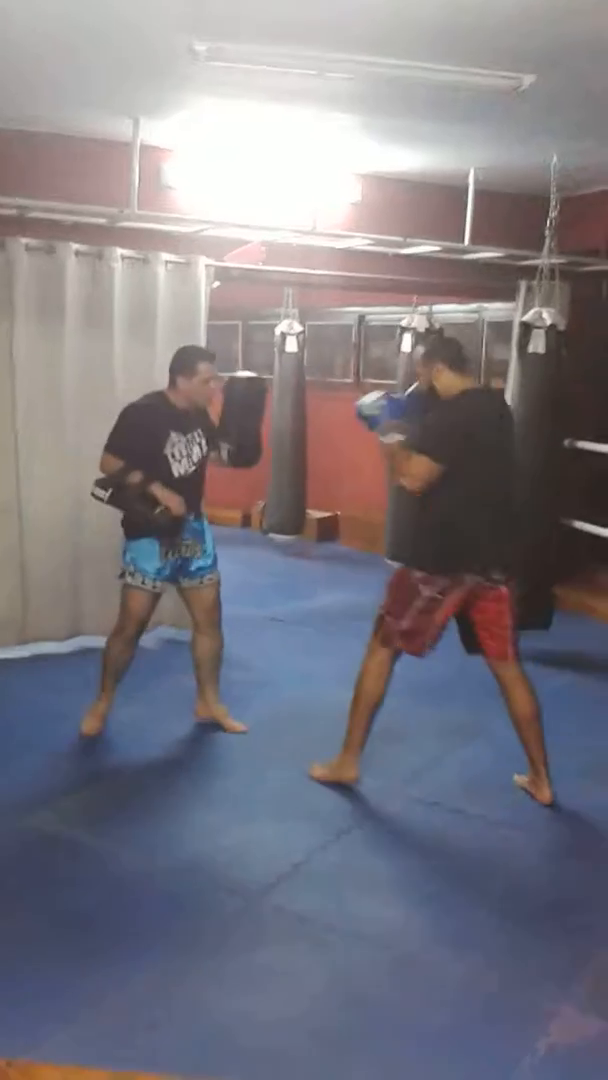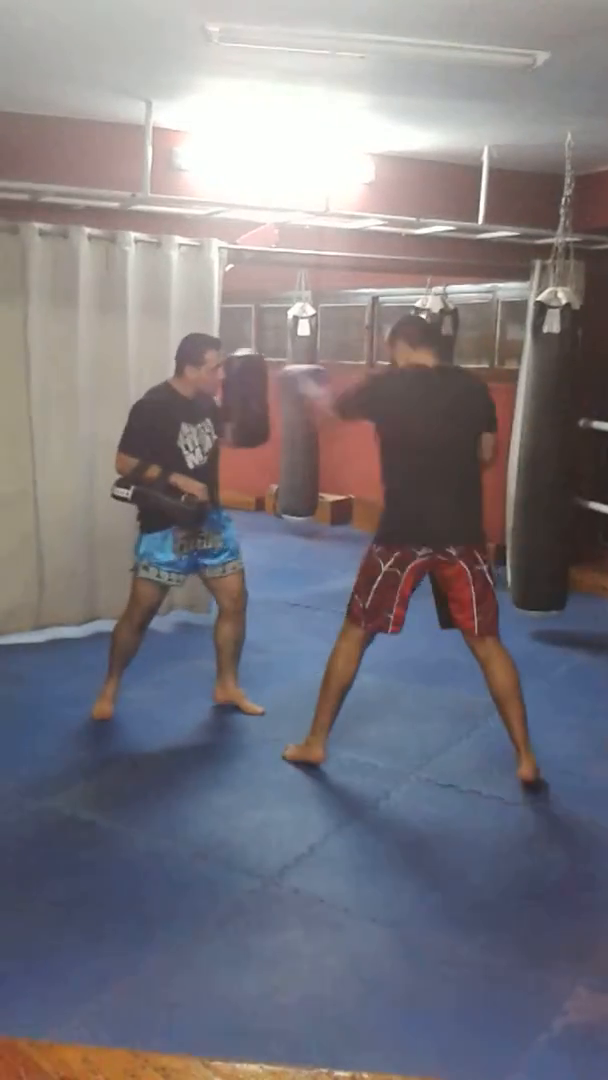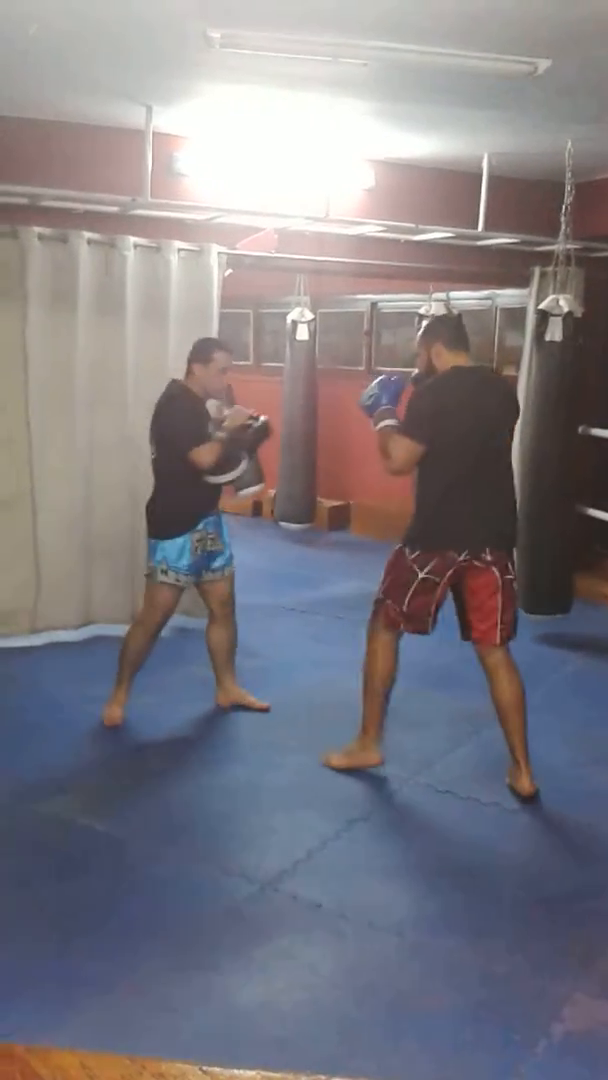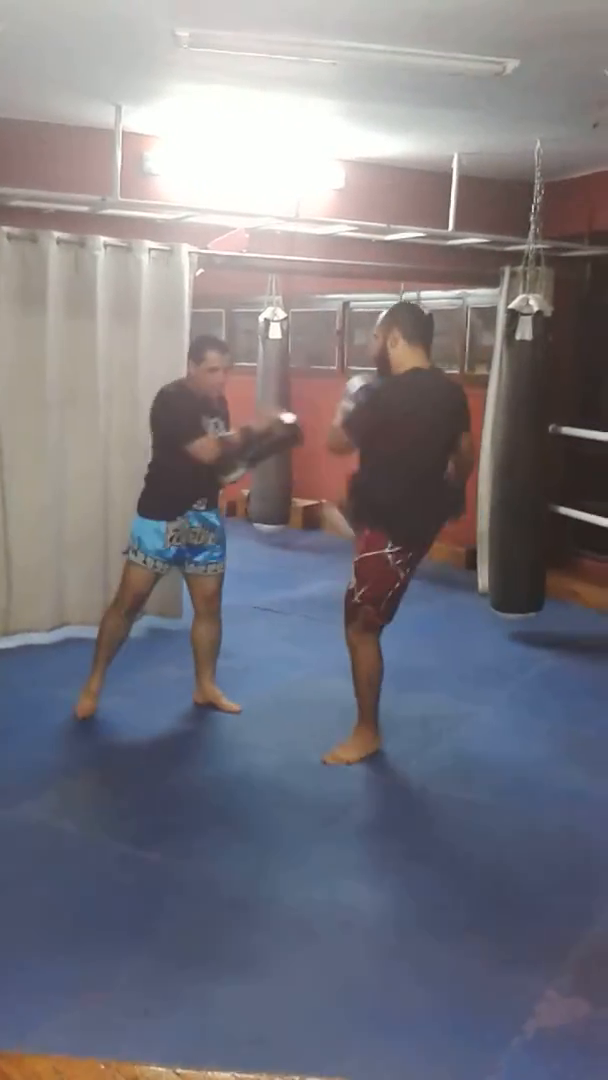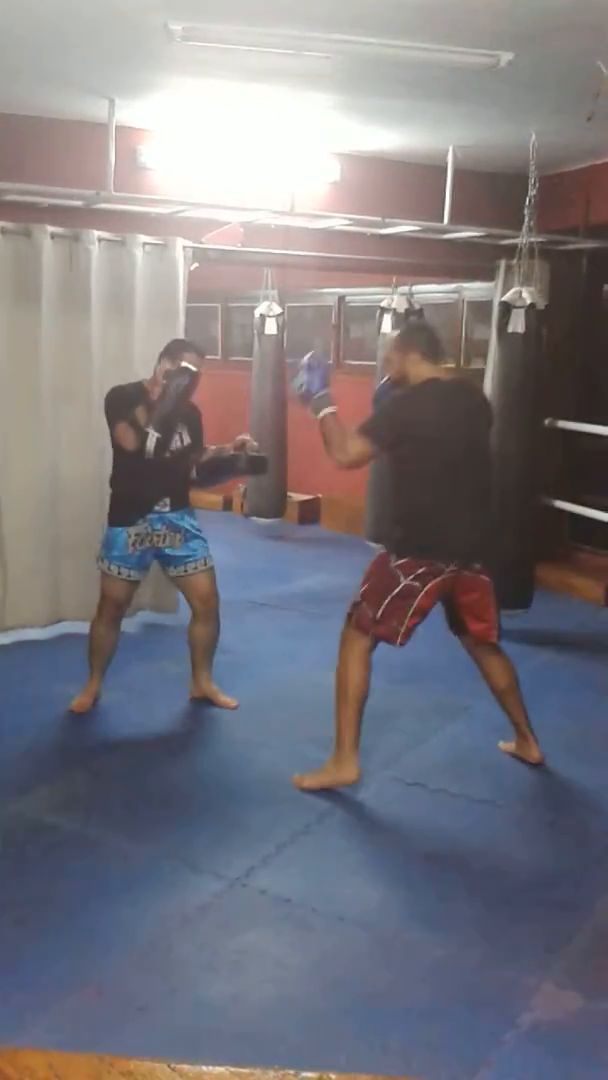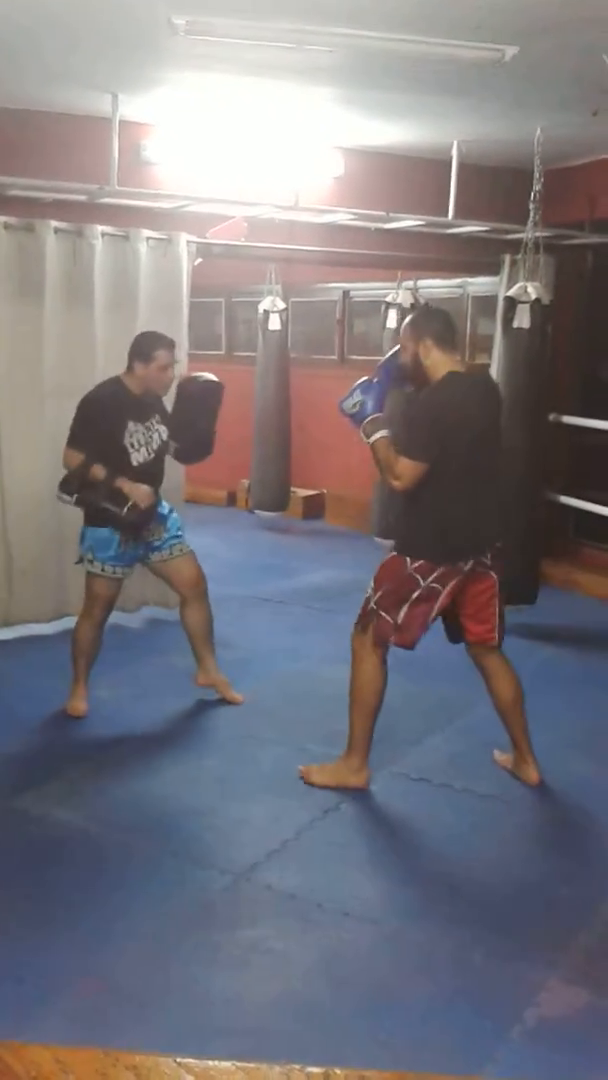
dt=0.7s
person 1, frame 1
left shoulder: (451, 414)
right shoulder: (498, 408)
left elbow: (413, 479)
left wrist: (391, 433)
left hip: (439, 559)
right hip: (492, 559)
left knee: (382, 649)
right knee: (506, 665)
left ankle: (346, 763)
right ankle: (540, 779)
person 1, frame 2
left shoulder: (391, 387)
right shoulder: (473, 389)
left elbow: (330, 409)
right elbow: (485, 455)
left hip: (404, 534)
right hip: (462, 534)
left knee: (355, 631)
right knee: (486, 642)
left ankle: (315, 742)
right ankle: (526, 759)
person 1, frame 3
left shoulder: (432, 393)
right shoulder: (502, 390)
left elbow: (400, 460)
left wrist: (384, 415)
left hip: (437, 536)
right hip: (493, 537)
left knee: (384, 626)
right knee: (495, 651)
left ankle: (368, 742)
right ankle: (521, 770)
person 1, frame 4
left shoulder: (386, 395)
right shoulder: (449, 390)
left elbow: (336, 440)
right elbow: (465, 455)
left wrist: (351, 407)
right wrist: (451, 489)
left hip: (394, 527)
right hip: (422, 510)
left knee: (361, 627)
right knee: (363, 482)
left ankle: (366, 733)
person 1, frame 5
left shoulder: (406, 403)
right shoulder: (473, 399)
left elbow: (347, 454)
left wrist: (320, 401)
left hip: (419, 548)
right hip: (471, 544)
left knee: (356, 639)
right knee: (484, 643)
left ankle: (343, 762)
right ankle: (526, 740)
person 1, frame 6
left shoulder: (433, 402)
right shoulder: (483, 388)
left elbow: (401, 476)
left wrist: (371, 422)
right wrist: (402, 401)
left hip: (431, 549)
right hip: (479, 545)
left knee: (367, 642)
right knee: (487, 651)
left ankle: (353, 765)
right ankle: (524, 760)
person 2, frame 1
left shoulder: (199, 414)
right shoulder: (142, 413)
right elbow: (109, 464)
right wrist: (157, 489)
left hip: (193, 530)
right hip: (151, 534)
left knee: (209, 617)
right knee: (132, 624)
left ankle: (209, 703)
right ankle: (102, 704)
person 2, frame 2
left shoulder: (204, 402)
right shoulder: (152, 408)
right elbow: (124, 464)
right wrist: (177, 479)
left hip: (210, 520)
right hip: (166, 526)
left knee: (235, 602)
right knee: (141, 611)
left ankle: (227, 687)
right ankle: (110, 687)
person 2, frame 3
left shoulder: (193, 404)
right shoulder: (177, 404)
right elbow: (205, 458)
left wrist: (229, 432)
right wrist: (229, 430)
left hip: (206, 521)
right hip: (177, 526)
left knee: (223, 607)
right knee: (155, 615)
left ankle: (228, 688)
right ankle: (119, 694)
person 2, frame 4
left shoulder: (216, 402)
right shoulder: (172, 400)
left elbow: (226, 453)
right elbow: (206, 452)
left wrist: (248, 437)
right wrist: (247, 431)
left hip: (204, 516)
right hip: (161, 518)
left knee: (209, 604)
right knee: (129, 601)
left ankle: (205, 687)
right ankle: (94, 684)
person 2, frame 5
left shoulder: (189, 410)
right shoulder: (122, 398)
left elbow: (198, 462)
right elbow: (130, 441)
left wrist: (233, 452)
right wrist: (159, 395)
left hip: (180, 520)
right hip: (130, 522)
left knee: (207, 602)
right knee: (112, 608)
left ankle: (202, 682)
right ankle: (93, 685)
person 2, frame 6
left shoulder: (153, 400)
right shoulder: (101, 402)
left elbow: (167, 446)
right elbow: (73, 459)
right wrist: (123, 486)
left hip: (155, 513)
right hip: (111, 520)
left knee: (195, 587)
right knee: (97, 607)
left ankle: (209, 672)
right ankle: (79, 688)
